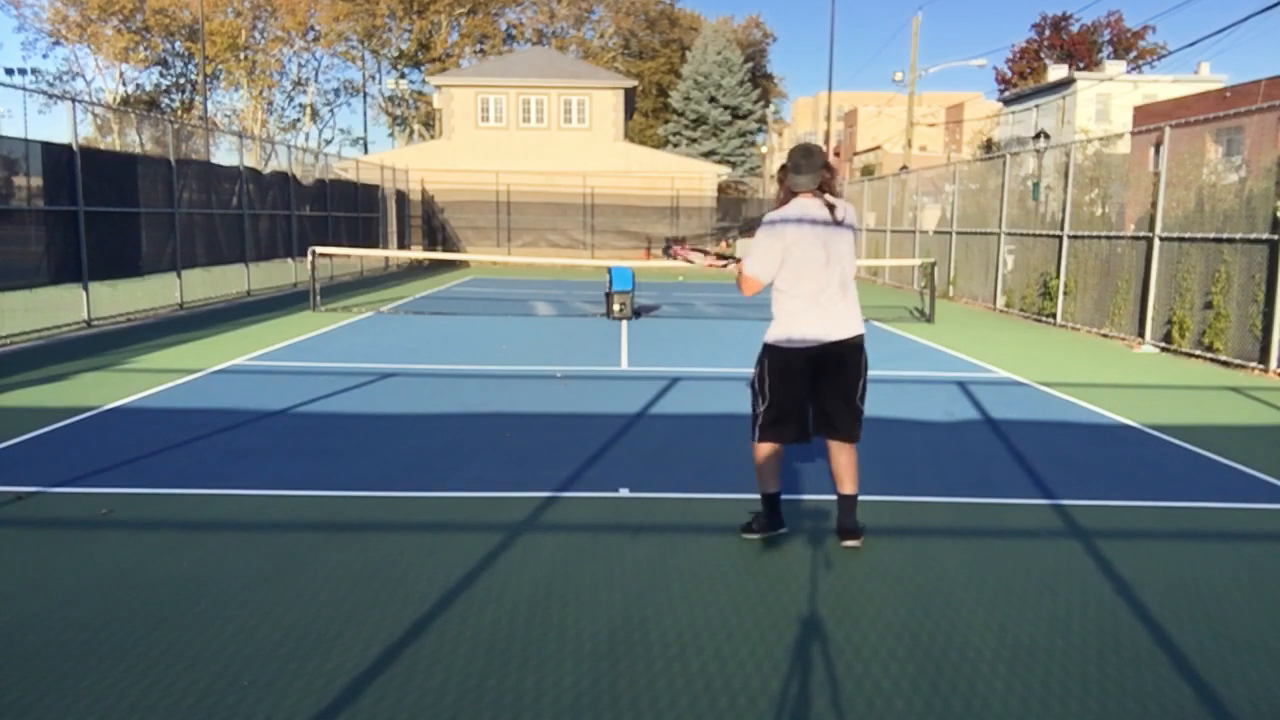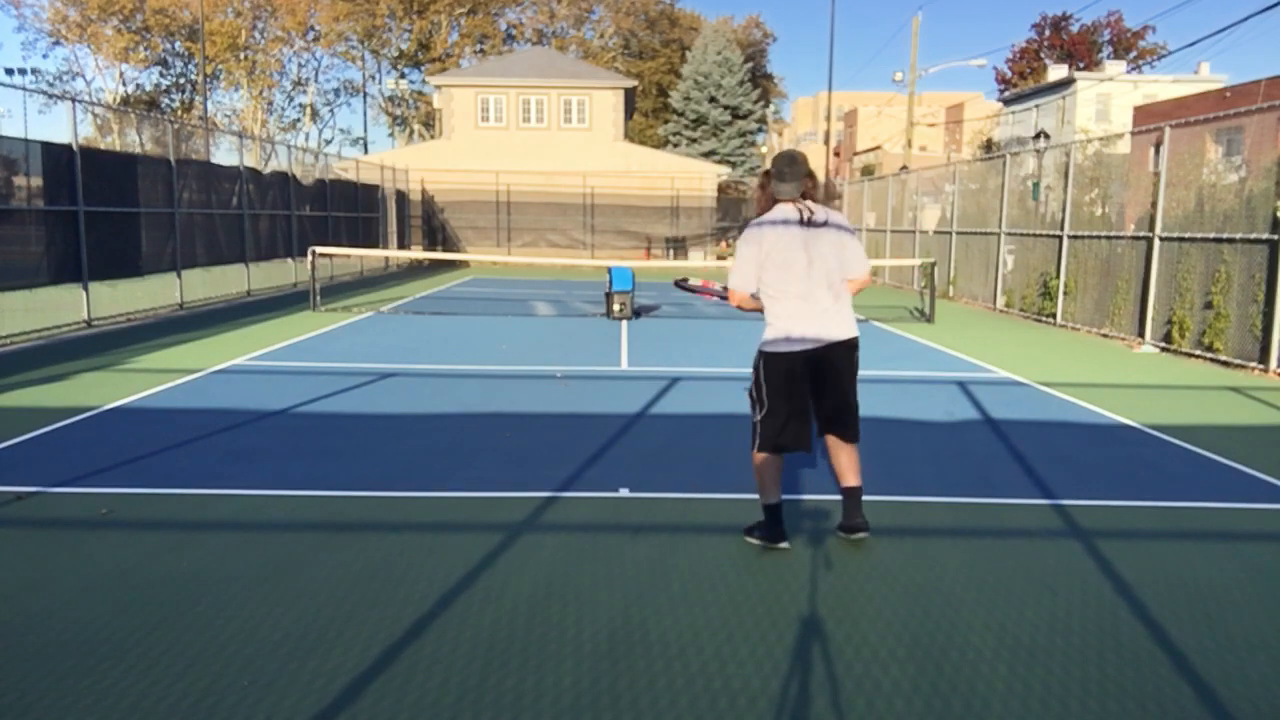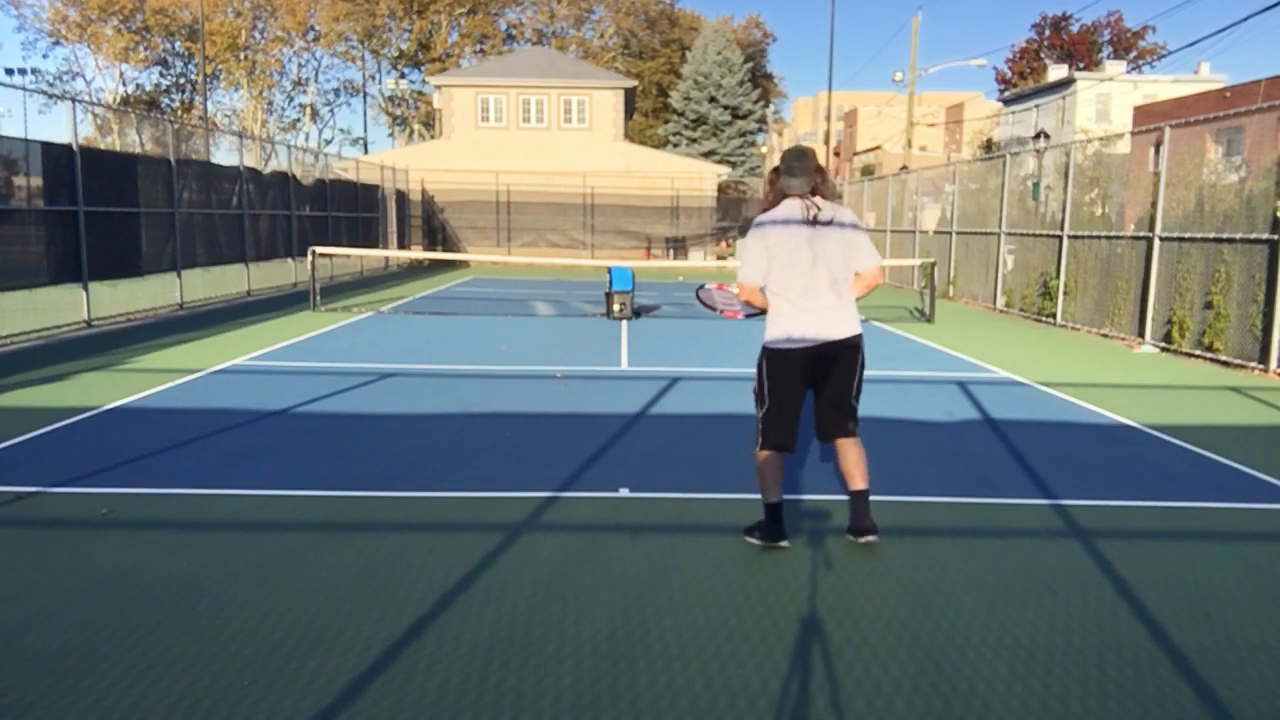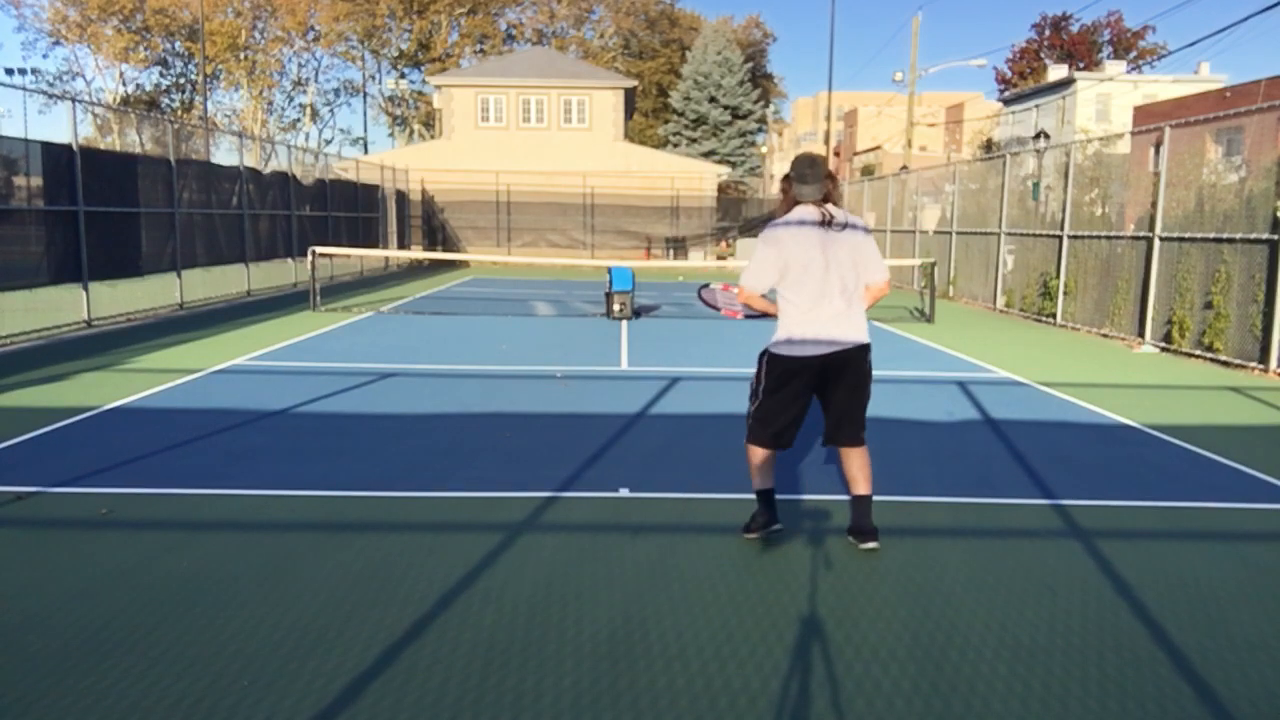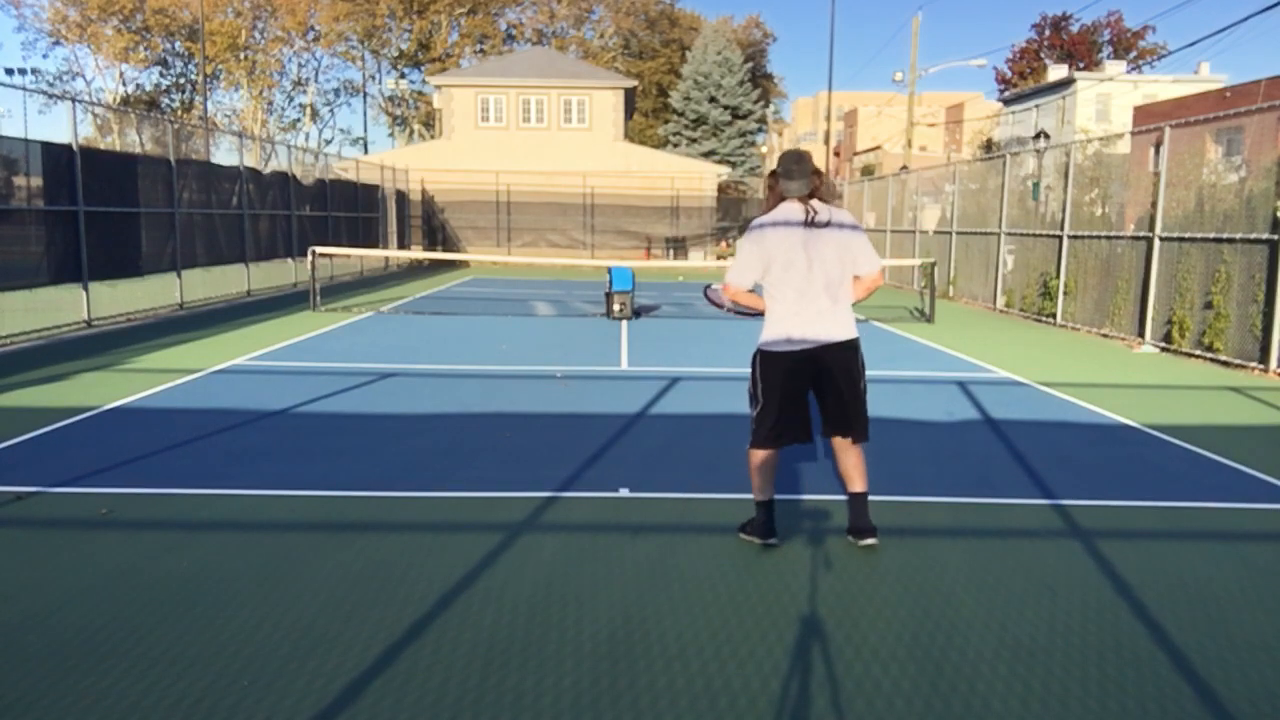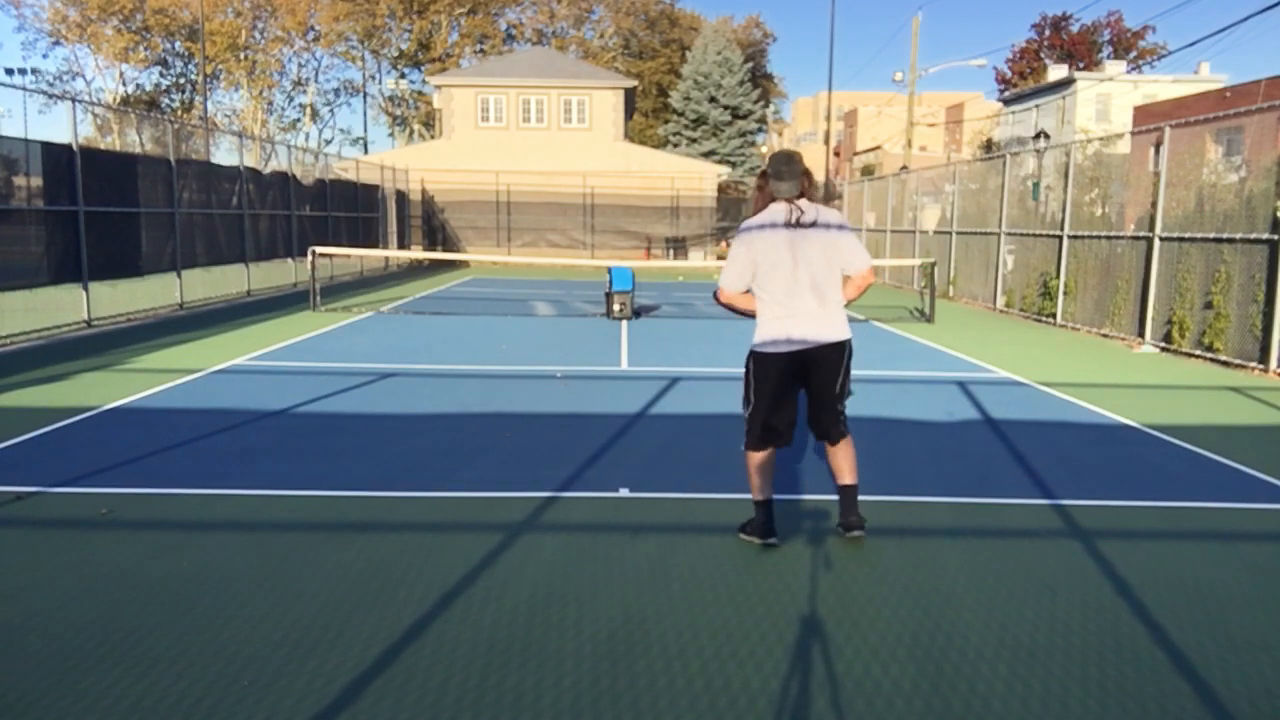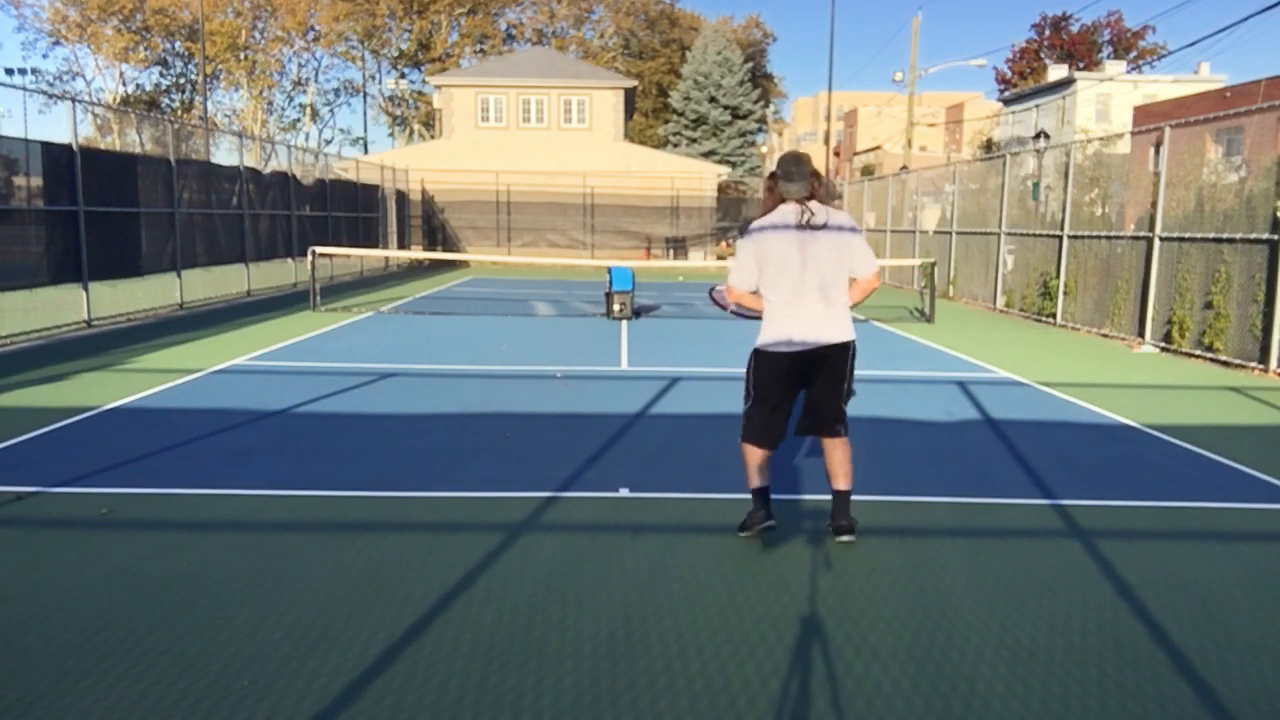
dt=0.2s
person 1, frame 1
left shoulder: (777, 222)
right shoulder: (846, 216)
left elbow: (749, 285)
left wrist: (749, 266)
left hip: (789, 343)
right hip: (845, 338)
left knee: (768, 429)
right knee: (840, 431)
left ankle: (771, 514)
right ankle: (848, 522)
person 1, frame 2
left shoulder: (759, 230)
right shoulder: (837, 222)
left elbow: (737, 297)
right elbow: (862, 277)
left hip: (785, 346)
right hip: (839, 340)
left knee: (768, 439)
right knee: (841, 429)
left ankle: (773, 525)
right ankle: (853, 515)
person 1, frame 3
left shoulder: (766, 225)
right shoulder: (844, 219)
left elbow: (747, 291)
right elbow: (873, 275)
left hip: (787, 345)
right hip: (842, 339)
left knee: (769, 437)
right knee: (845, 429)
left ankle: (773, 524)
right ankle: (862, 519)
person 1, frame 4
left shoulder: (779, 231)
right shoulder: (855, 226)
left elbow: (747, 294)
right elbow: (880, 286)
left hip: (793, 351)
right hip: (850, 347)
left knee: (761, 432)
right knee: (850, 437)
left ankle: (766, 511)
right ankle: (864, 524)
person 1, frame 5
left shoulder: (763, 228)
right shoulder: (843, 222)
left elbow: (732, 289)
right elbow: (874, 277)
left hip: (781, 347)
right hip: (839, 342)
left knee: (765, 437)
right knee: (847, 433)
left ankle: (764, 521)
right ankle: (861, 521)
person 1, frame 6
left shoulder: (752, 228)
right shoulder: (833, 220)
left elbow: (727, 293)
right elbow: (864, 275)
left hip: (773, 347)
right hip: (830, 341)
left knee: (760, 436)
right knee: (834, 429)
left ankle: (763, 520)
right ankle: (850, 512)
person 1, frame 7
left shoulder: (762, 229)
right shoulder: (843, 223)
left elbow: (736, 293)
right elbow: (870, 280)
left hip: (778, 346)
right hip: (834, 342)
left knee: (755, 431)
right knee: (833, 429)
left ankle: (760, 506)
right ankle: (842, 517)
